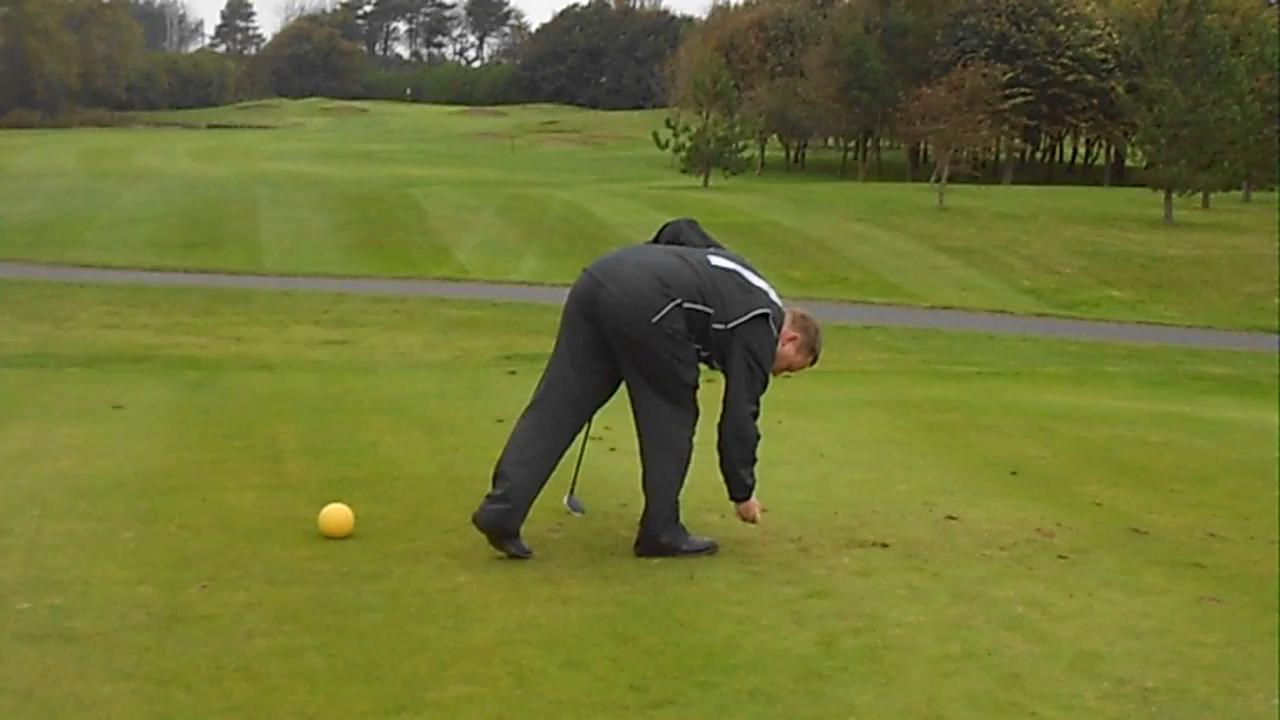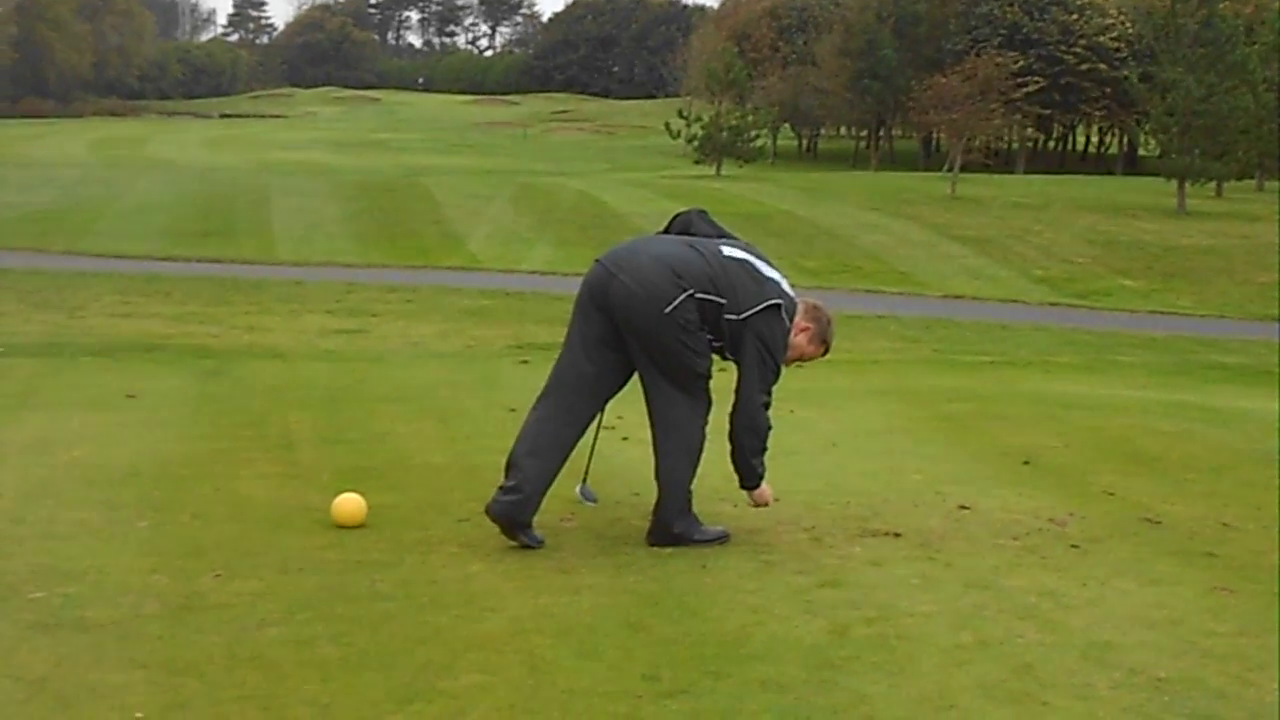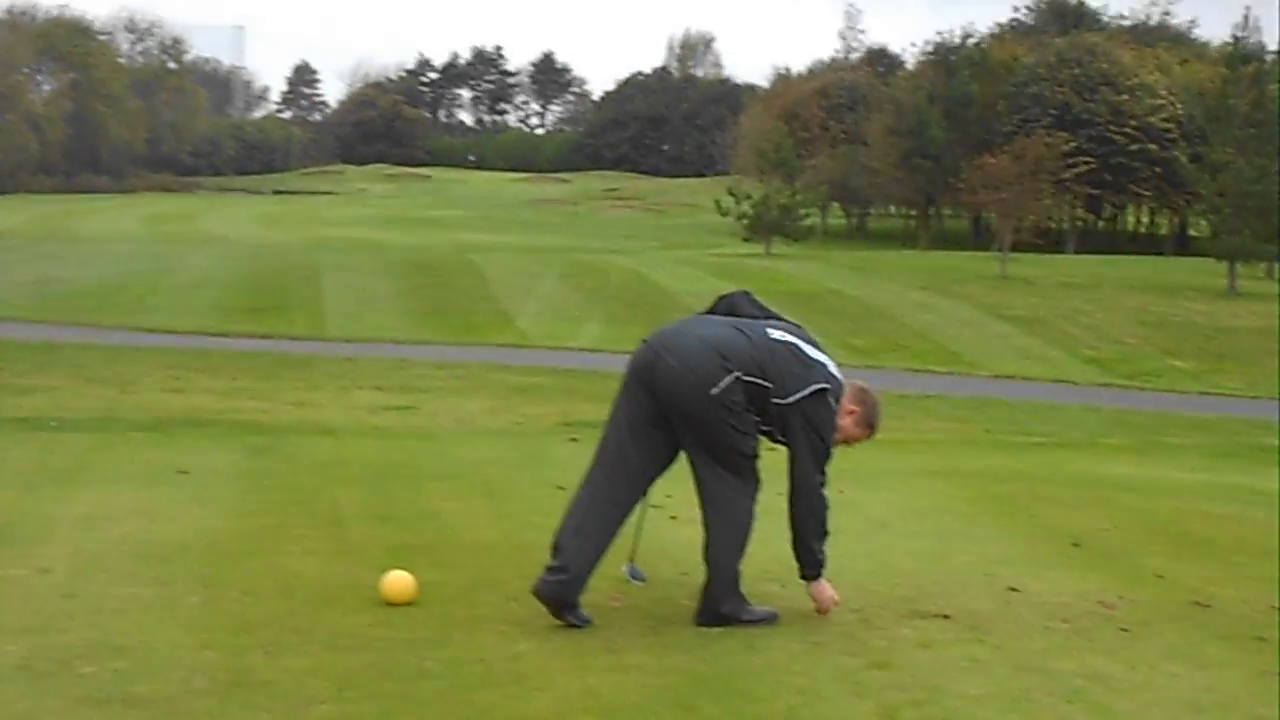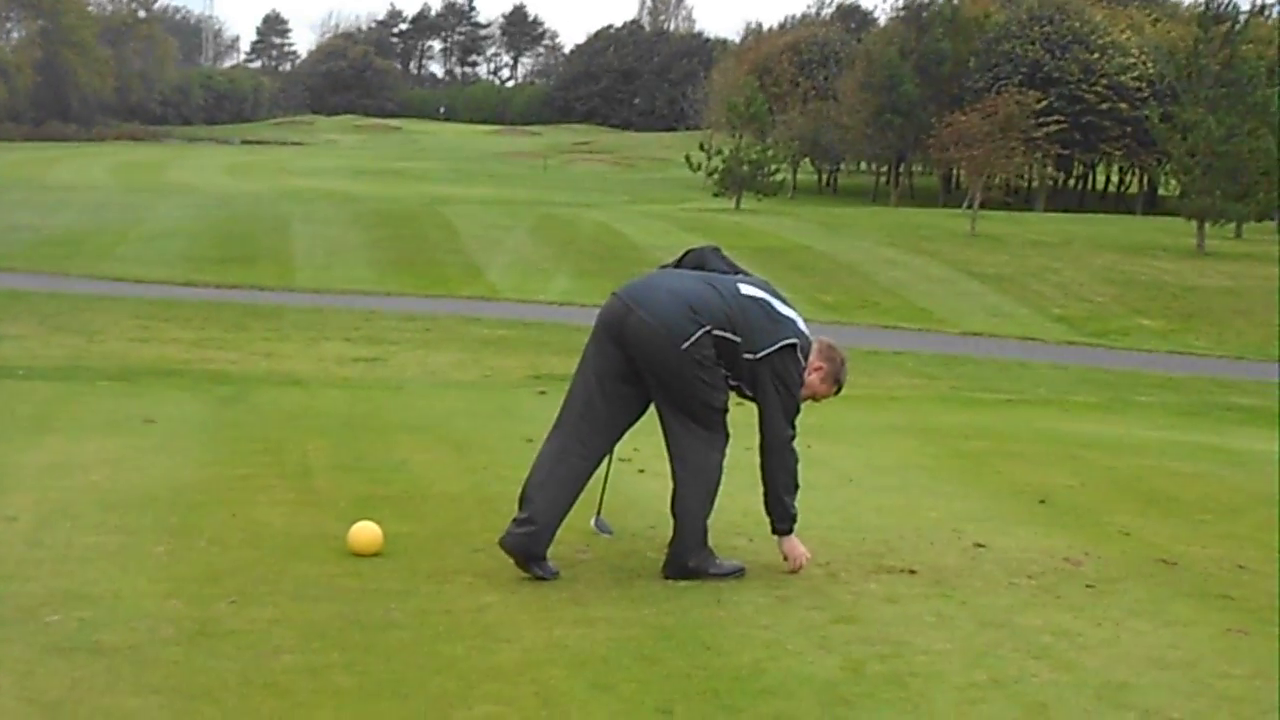
dt=0.5s
person 1, frame 1
left shoulder: (740, 279)
right shoulder: (759, 329)
left elbow: (680, 229)
right elbow: (739, 416)
right wrist: (743, 494)
left hip: (599, 279)
right hip: (645, 304)
left knee: (556, 407)
right knee: (672, 416)
left ankle: (500, 511)
right ankle: (661, 532)
person 1, frame 2
left shoulder: (754, 274)
right shoulder: (772, 319)
left elbow: (691, 220)
right elbow: (751, 406)
right wrist: (752, 480)
left hip: (610, 269)
right hip: (658, 296)
left knee: (568, 397)
right knee: (685, 405)
left ankle: (513, 503)
right ankle: (674, 522)
person 1, frame 3
left shoulder: (799, 349)
right shoulder: (818, 400)
left elbow: (736, 302)
right elbow: (807, 489)
right wrist: (814, 575)
left hip: (658, 351)
right hip: (704, 377)
left knee: (613, 478)
right knee: (733, 486)
left ankle: (560, 583)
right ankle: (722, 602)
person 1, frame 4
left shoulder: (767, 307)
right shoulder: (787, 355)
left elbow: (704, 256)
right elbow: (777, 444)
right wrist: (785, 531)
left hip: (627, 303)
right hip: (674, 330)
left knee: (581, 431)
right knee: (703, 440)
left ankle: (527, 535)
right ankle: (689, 555)
